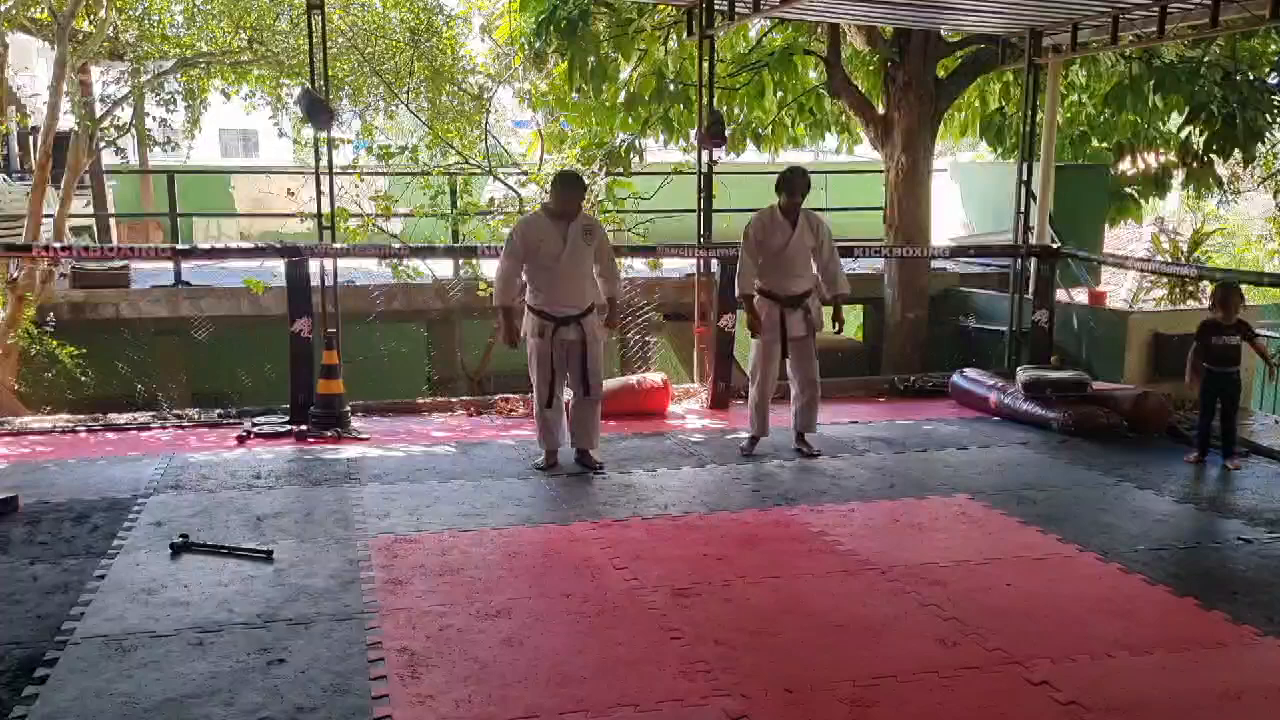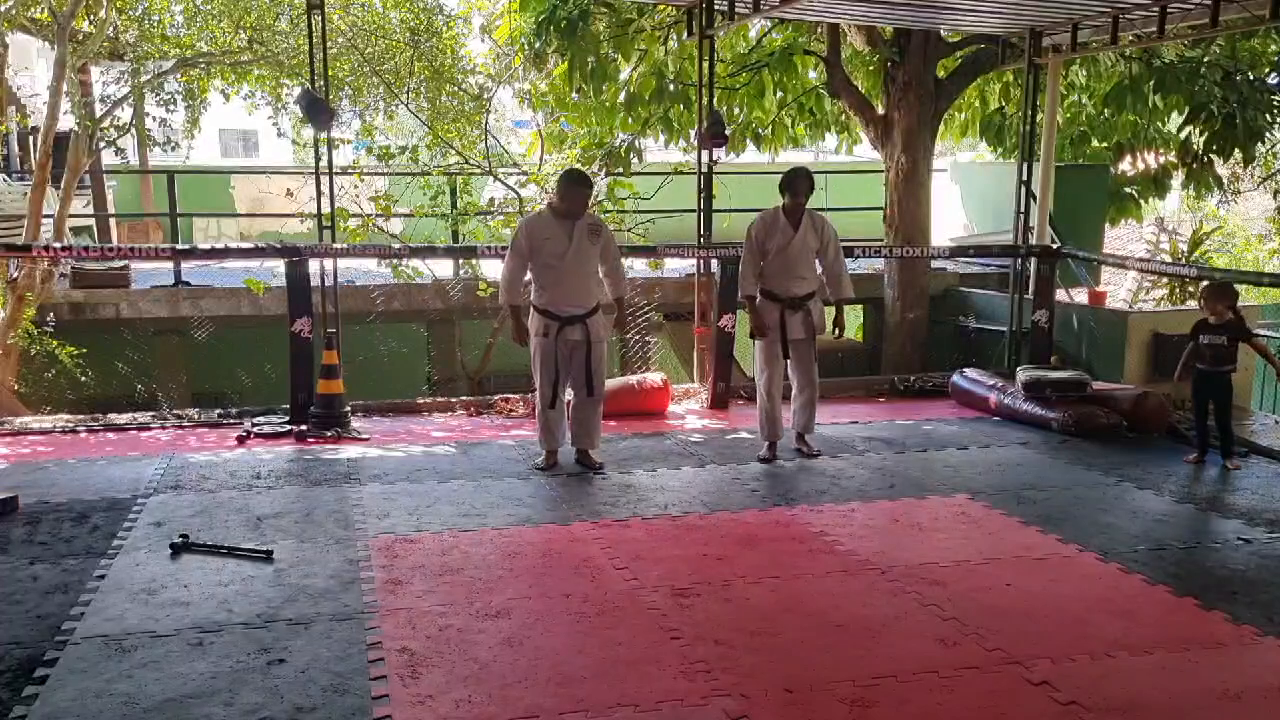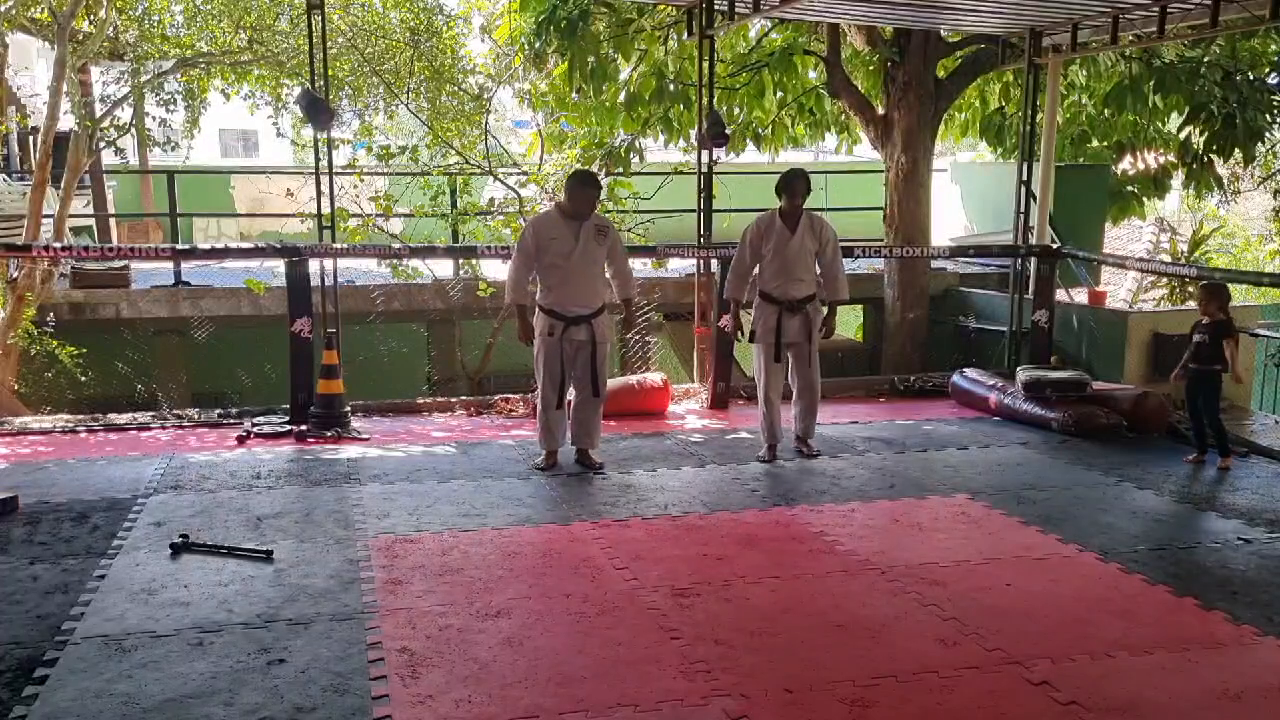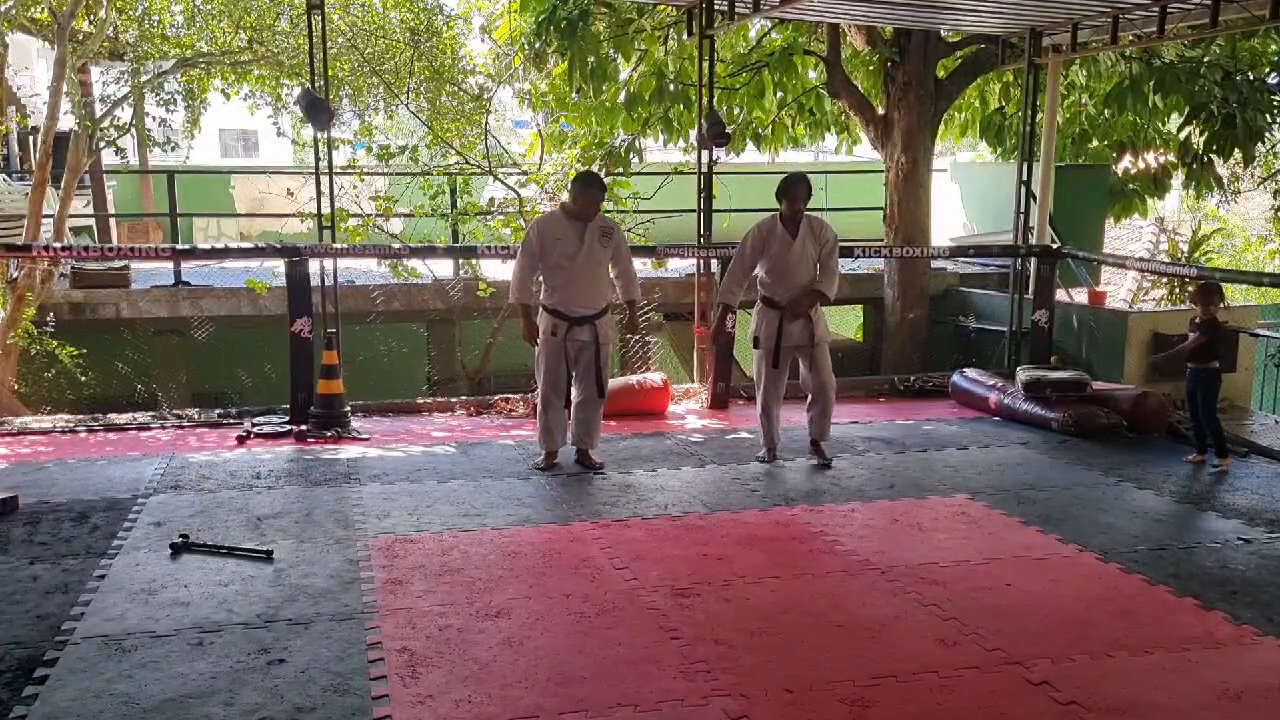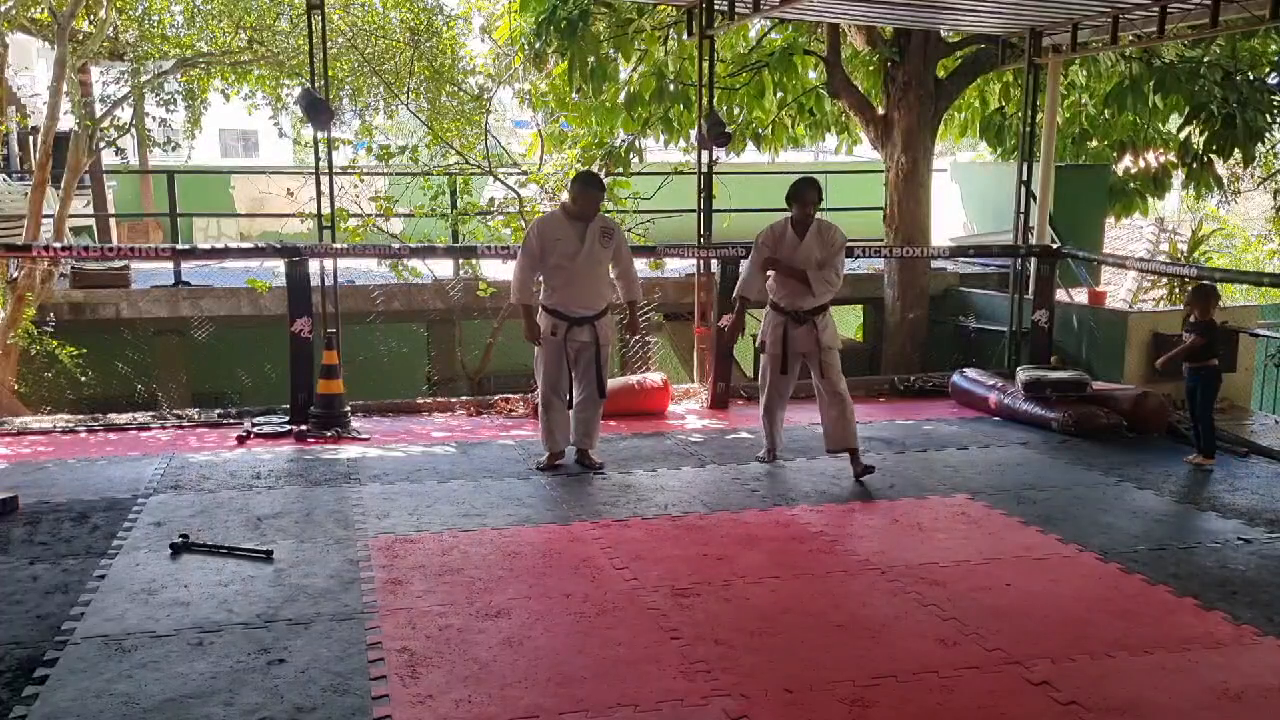
dt=0.2s
person 1, frame 1
left shoulder: (591, 226)
right shoulder: (527, 228)
left elbow: (606, 268)
right elbow: (507, 275)
left wrist: (612, 308)
right wrist: (508, 321)
left hip: (585, 322)
right hip: (544, 323)
left knee: (590, 390)
right knee: (546, 391)
left ankle: (584, 448)
right ankle: (550, 450)
person 1, frame 2
left shoulder: (596, 226)
right shoulder: (532, 226)
left elbow: (613, 268)
right elbow: (513, 274)
left wrist: (620, 308)
right wrist: (516, 320)
left hip: (589, 322)
right hip: (548, 323)
left knee: (590, 391)
right knee: (549, 391)
left ankle: (584, 449)
right ankle: (551, 450)
person 1, frame 3
left shoulder: (604, 227)
right shoulder: (539, 226)
left elbow: (620, 270)
right elbow: (519, 274)
left wrist: (628, 310)
right wrist: (522, 319)
left hip: (594, 323)
right hip: (553, 323)
left knee: (592, 391)
right knee: (550, 390)
left ankle: (584, 449)
right ankle: (550, 450)
person 1, frame 4
left shoulder: (609, 229)
right shoulder: (543, 226)
left elbow: (624, 271)
right elbow: (524, 274)
left wrist: (632, 312)
right wrist: (527, 319)
left hip: (596, 323)
right hip: (556, 323)
left knee: (593, 391)
right knee: (552, 390)
left ankle: (584, 449)
right ankle: (550, 450)
person 1, frame 5
left shoulder: (610, 229)
right shoulder: (543, 227)
left elbow: (625, 272)
right elbow: (524, 274)
left wrist: (633, 313)
right wrist: (529, 319)
left hip: (596, 324)
right hip: (555, 324)
left knee: (592, 392)
right knee: (553, 390)
left ankle: (584, 448)
right ankle: (555, 449)
person 2, frame 1
left shoulder: (815, 224)
right shoulder: (760, 223)
left elbow: (829, 266)
right elbow: (746, 269)
left wrist: (837, 307)
right wrist: (750, 311)
left hip: (803, 307)
right hip: (769, 307)
left knee: (808, 377)
right knee: (762, 377)
left ankle: (800, 435)
right ankle: (755, 434)
person 2, frame 2
left shoulder: (820, 225)
right shoulder: (763, 224)
left elbow: (835, 269)
right elbow: (750, 270)
left wrist: (840, 312)
right wrist: (753, 311)
left hip: (806, 309)
right hip: (772, 309)
left knee: (806, 379)
right knee: (769, 380)
left ankle: (801, 436)
right ankle: (770, 440)
person 2, frame 3
left shoulder: (820, 227)
right shoulder: (761, 227)
left elbow: (834, 273)
right elbow: (741, 270)
left wrist: (831, 314)
right wrist: (735, 313)
left hip: (807, 312)
right hip: (770, 312)
left knee: (808, 383)
right knee: (769, 384)
left ankle: (801, 436)
right ankle: (771, 442)
person 2, frame 4
left shoulder: (822, 230)
right shoulder: (761, 232)
left elbow: (830, 276)
right elbow: (738, 274)
left wrist: (807, 301)
right wrist: (723, 317)
left hip: (809, 317)
right hip: (771, 316)
left knee: (823, 385)
right knee: (768, 388)
left ankle: (817, 443)
right ankle: (770, 444)
person 2, frame 5
left shoulder: (832, 234)
right shoulder: (770, 235)
left elbow: (830, 280)
right elbow: (752, 274)
left wrist: (787, 269)
right wrist: (738, 313)
left hip: (817, 323)
right hip: (781, 322)
left knee: (835, 391)
right knee: (773, 394)
left ankle: (854, 459)
right ankle: (771, 445)
